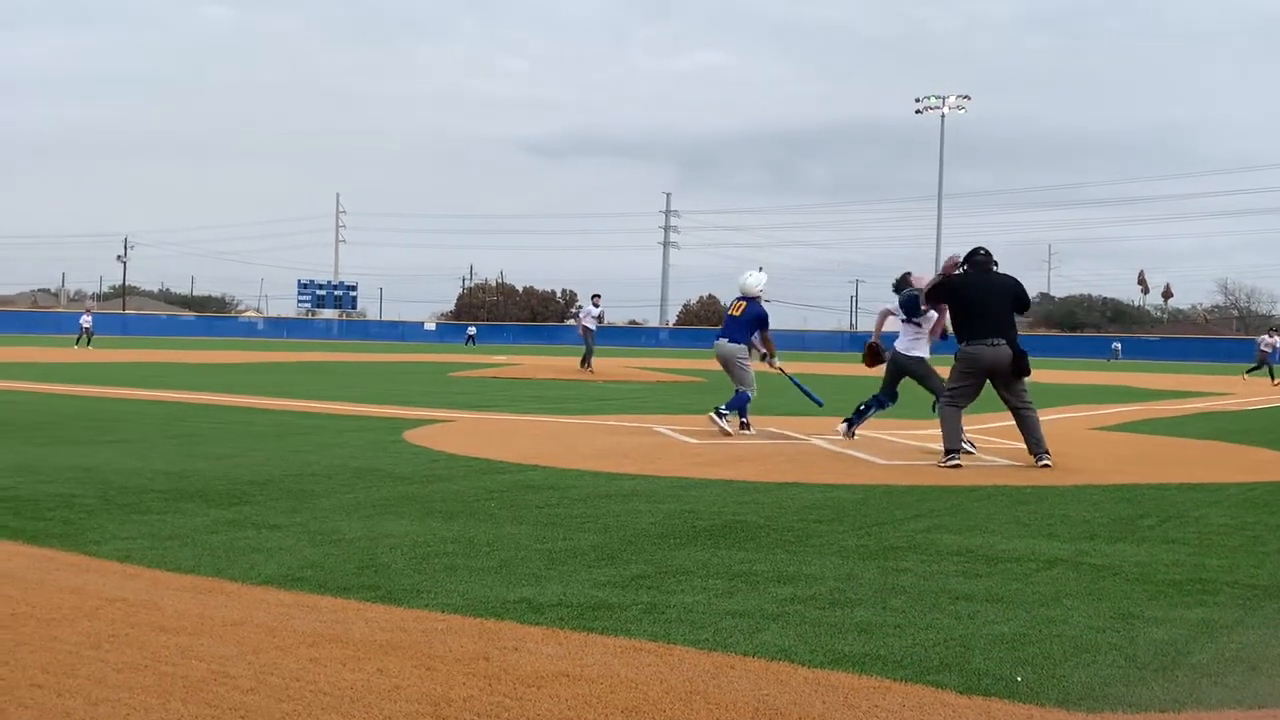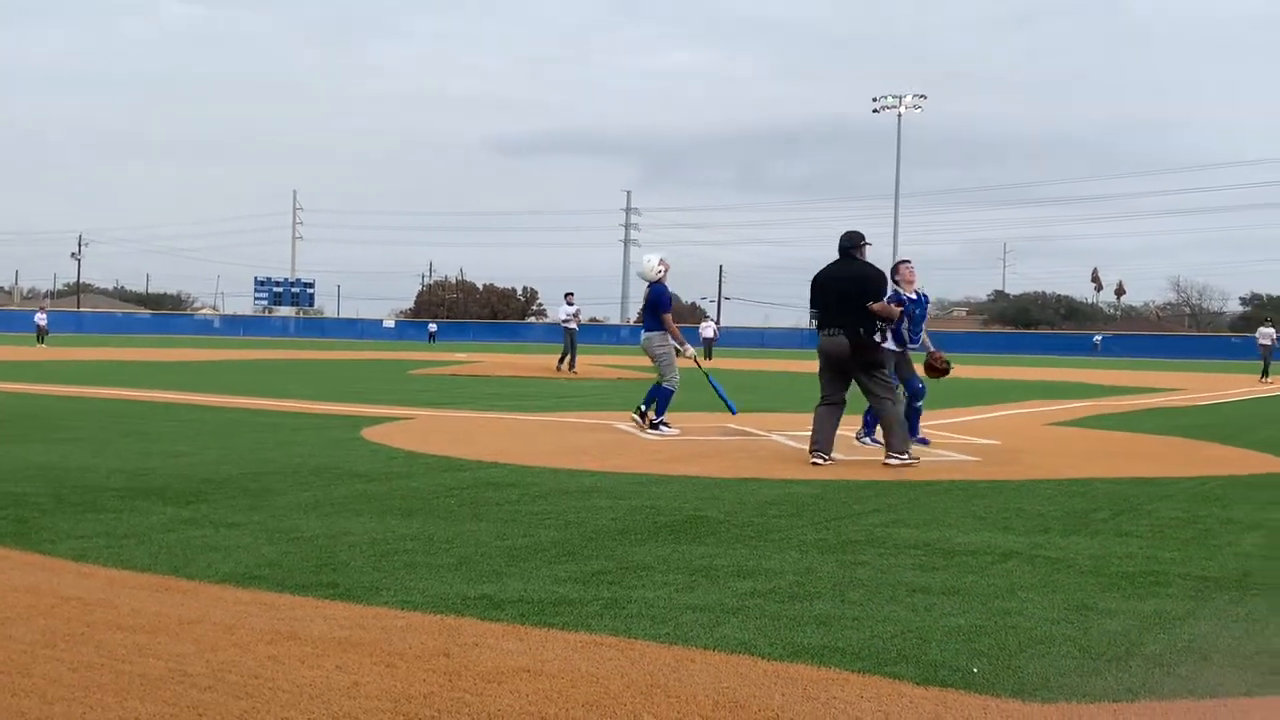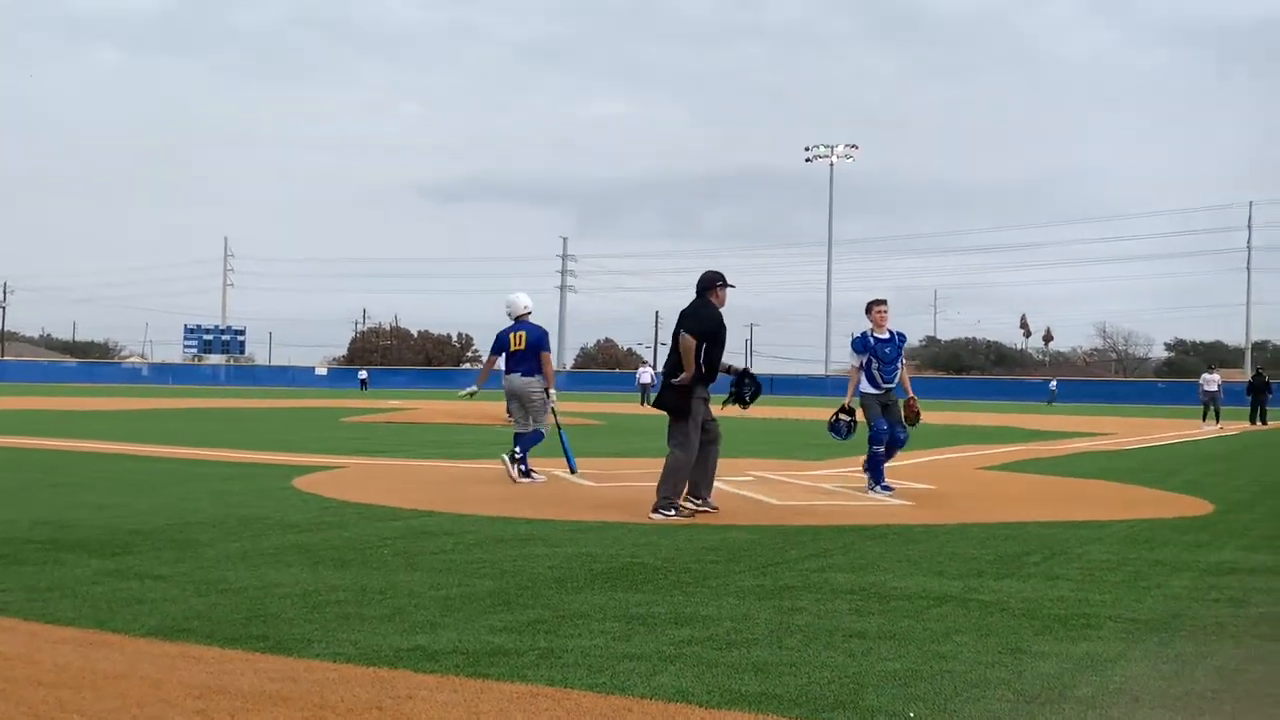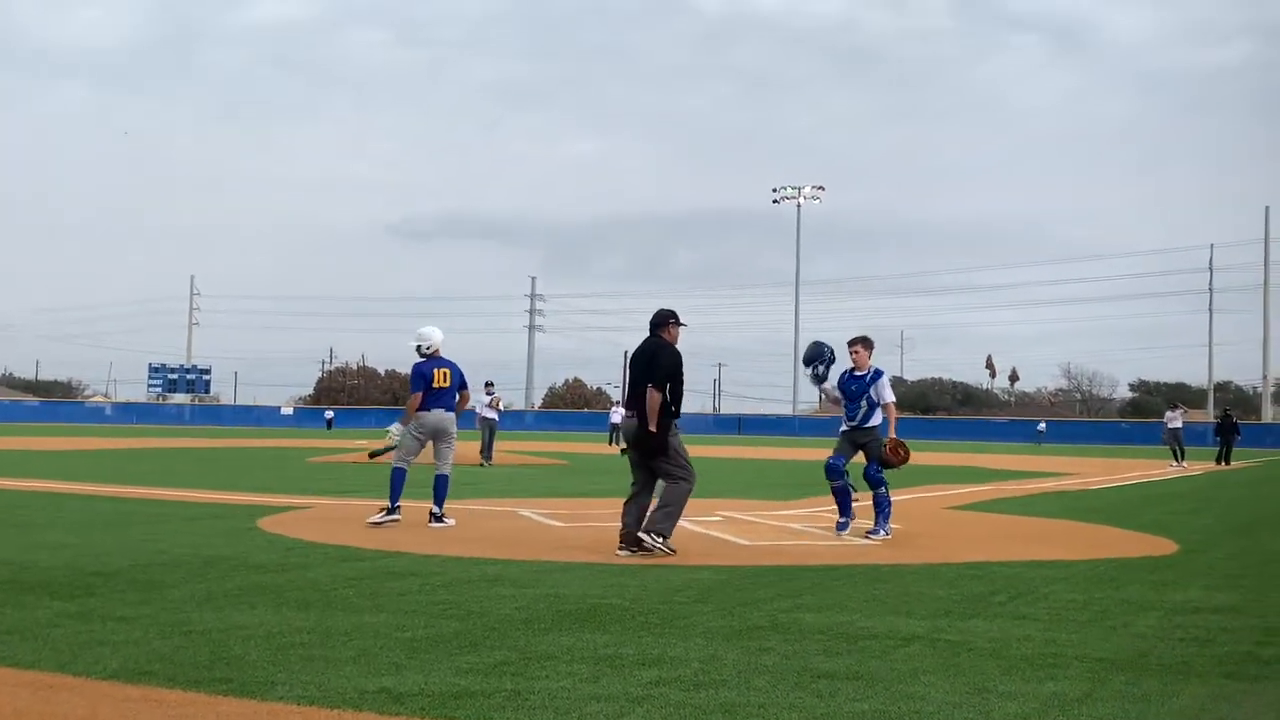
dt=0.7s
person 1, frame 1
left shoulder: (956, 282)
right shoulder: (1009, 282)
left elbow: (927, 298)
right elbow: (1024, 309)
left wrist: (945, 274)
left hip: (972, 352)
right hip: (1007, 352)
left knee: (950, 402)
right knee: (1022, 404)
left ankle: (953, 453)
right ankle: (1041, 453)
person 1, frame 2
left shoulder: (823, 274)
right shoulder: (872, 272)
left elbow: (815, 313)
right elbow: (877, 307)
right wrist: (894, 313)
left hip: (827, 342)
right hip: (858, 343)
left knee: (830, 400)
right knee: (886, 396)
left ankle: (819, 450)
right ankle: (897, 450)
person 1, frame 3
left shoulder: (698, 311)
right shoulder: (708, 313)
right elbow: (686, 338)
left wrist: (729, 368)
right wrist: (689, 372)
left hip: (690, 389)
right hip: (688, 389)
left knee: (710, 436)
right knee: (684, 447)
left ankle: (697, 497)
right ankle: (665, 506)
person 1, frame 4
left shoulder: (641, 350)
right shoulder: (667, 352)
right elbow: (654, 391)
right wrist: (652, 426)
left hip: (633, 423)
right hip: (656, 426)
left knee: (641, 484)
right knee: (683, 478)
left ankle: (629, 541)
right ankle: (655, 532)
person 2, frame 1
left shoulder: (904, 303)
right shoulder: (927, 312)
left elbow: (884, 312)
right elbow: (934, 334)
left wrist: (875, 337)
right wrist: (942, 312)
left hip: (897, 356)
right hip: (915, 360)
left knee: (884, 397)
right knee: (944, 395)
left ankle: (850, 424)
person 2, frame 2
left shoulder: (922, 299)
right shoulder: (893, 298)
left elbow: (920, 328)
left wrist: (930, 349)
left hip: (903, 352)
right hip: (887, 351)
left knee: (917, 390)
left ankle: (912, 433)
right ankle: (866, 432)
person 2, frame 3
left shoulder: (898, 339)
right shoulder: (862, 341)
left elbow: (901, 367)
right elbow: (855, 370)
left wrist: (909, 393)
right wrist: (848, 397)
left hip: (890, 394)
right hip: (869, 395)
left knee: (900, 436)
right knee: (879, 433)
left ankle: (872, 466)
right ankle: (876, 481)
person 2, frame 4
left shoulder: (878, 376)
right shoulder: (845, 377)
left elbow: (889, 405)
right elbow: (838, 402)
left wrist: (891, 433)
right wrist: (822, 387)
left hip: (870, 433)
right hip: (848, 432)
left knee: (874, 476)
right knee: (833, 466)
left ankle: (883, 525)
right ankle: (845, 514)
person 3, frame 1
left shoulder: (736, 301)
right shoulder: (760, 311)
right elbow: (766, 339)
left wrist: (762, 351)
right wrist: (774, 357)
left hip: (720, 346)
right hip: (736, 350)
left knee: (742, 385)
right knee: (748, 391)
left ankle: (744, 422)
right ankle: (722, 413)
person 3, frame 2
left shoulder: (651, 289)
right shoulder: (662, 291)
right elbow: (668, 324)
left wrist: (671, 343)
right wrist: (685, 346)
left hip: (648, 337)
right hip: (658, 338)
left knee: (665, 379)
right knee: (671, 380)
left ankle: (642, 411)
right ankle: (656, 422)
person 3, frame 3
left shoulder: (503, 334)
right shoulder: (540, 332)
left elbow: (490, 362)
right elbow: (546, 361)
left wrist: (477, 386)
right wrist: (551, 390)
left hip: (510, 382)
right hip: (532, 383)
left knee: (521, 427)
right knee: (540, 427)
left ankle: (524, 469)
right ankle: (516, 456)
person 3, frame 4
left shoulder: (420, 368)
right shoulder: (454, 368)
left elbow: (415, 399)
right elbow: (465, 397)
left wrist: (400, 425)
left hip: (423, 419)
right hip: (447, 420)
left knee: (401, 462)
right knee: (443, 468)
left ankle: (393, 508)
right ankle: (437, 514)
